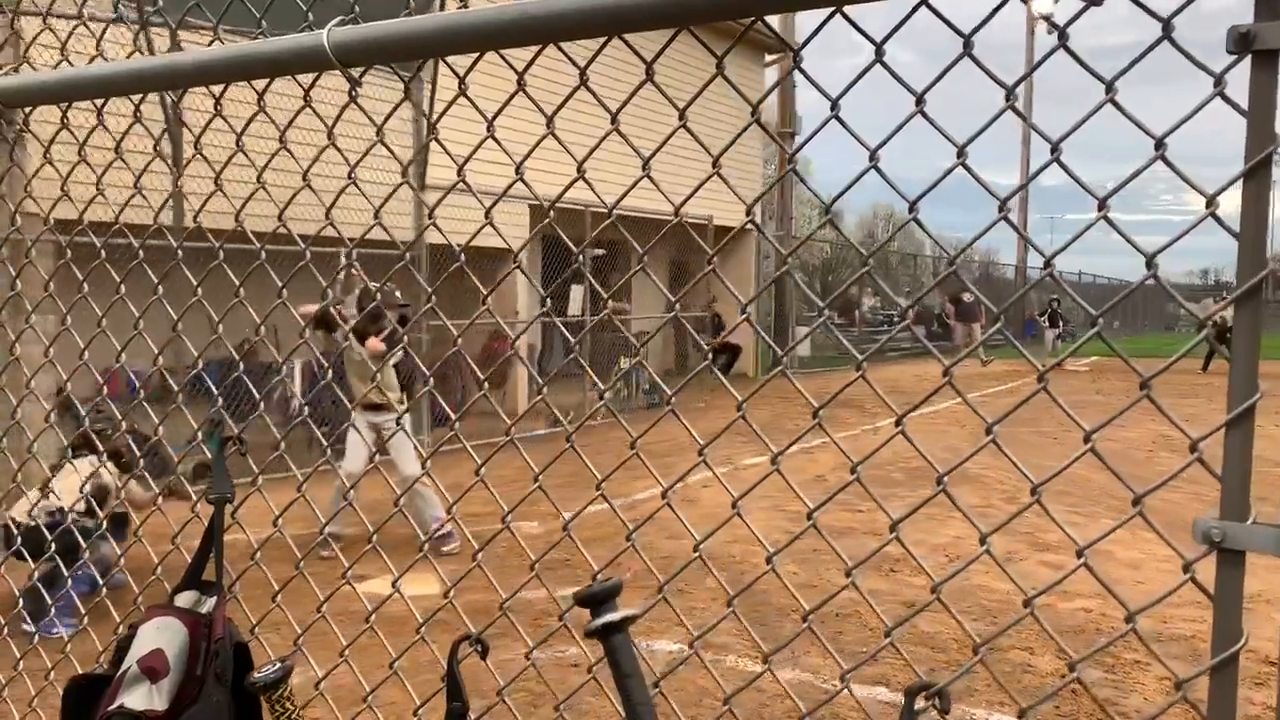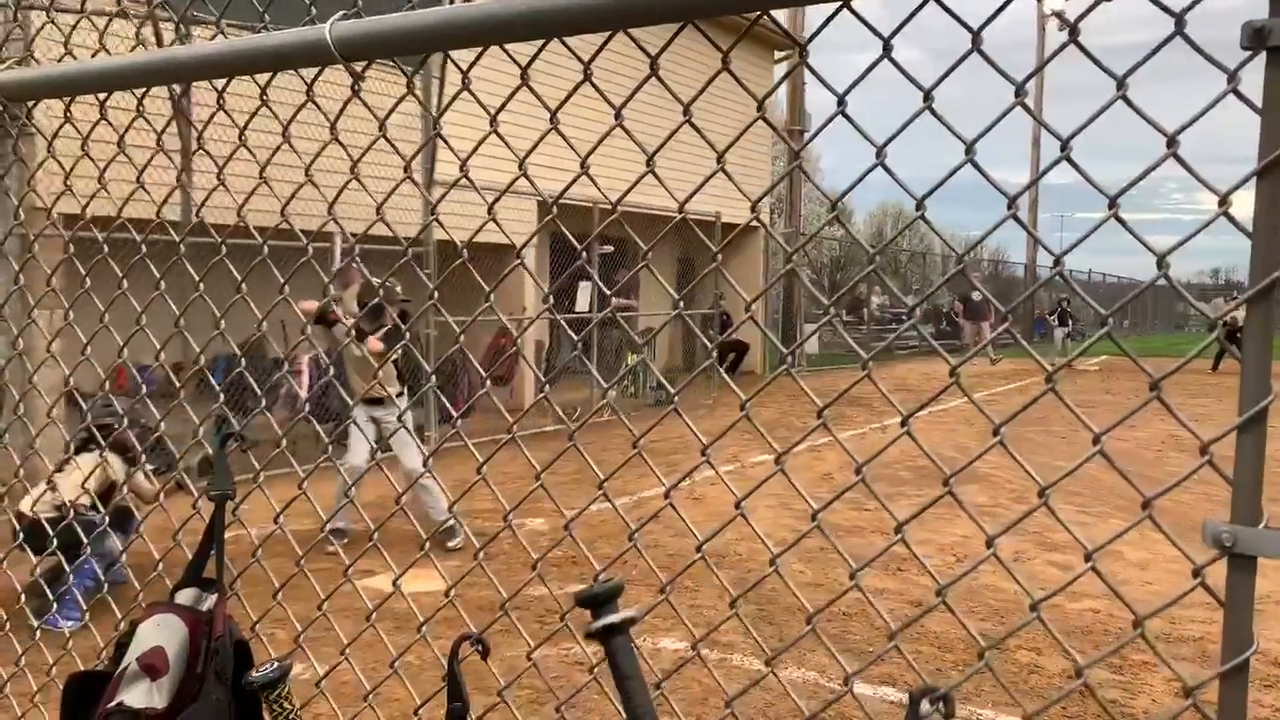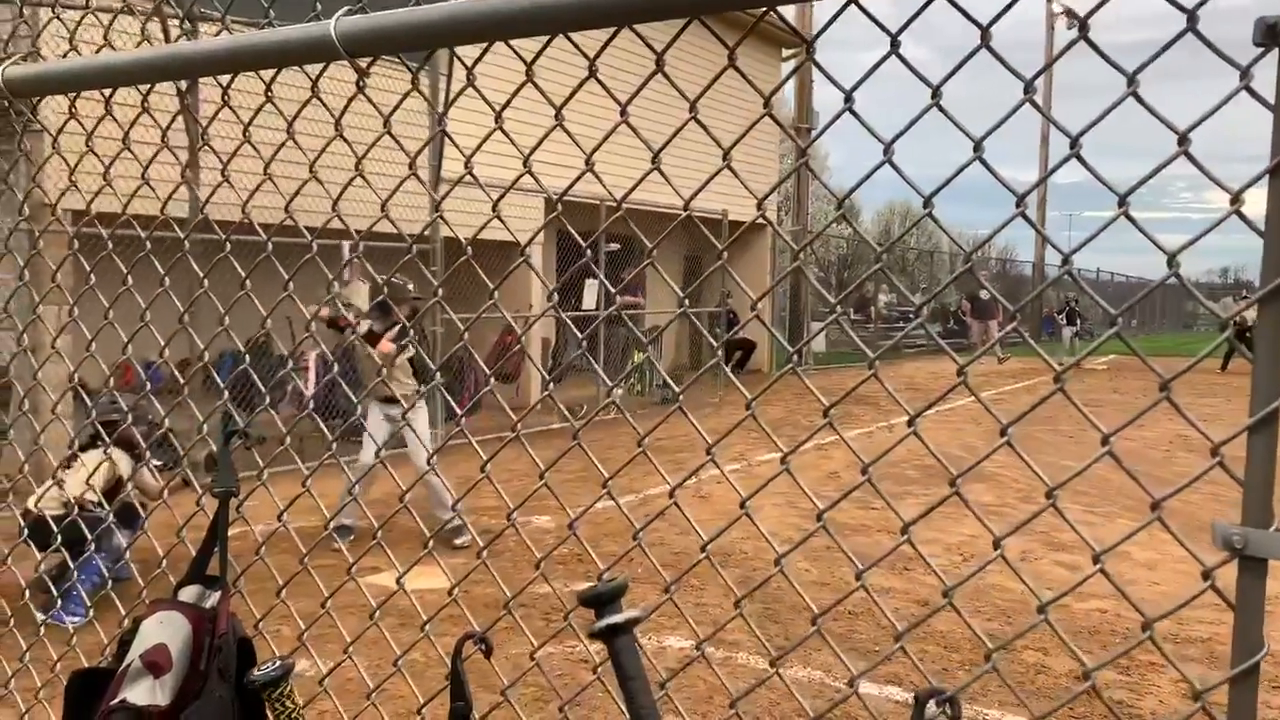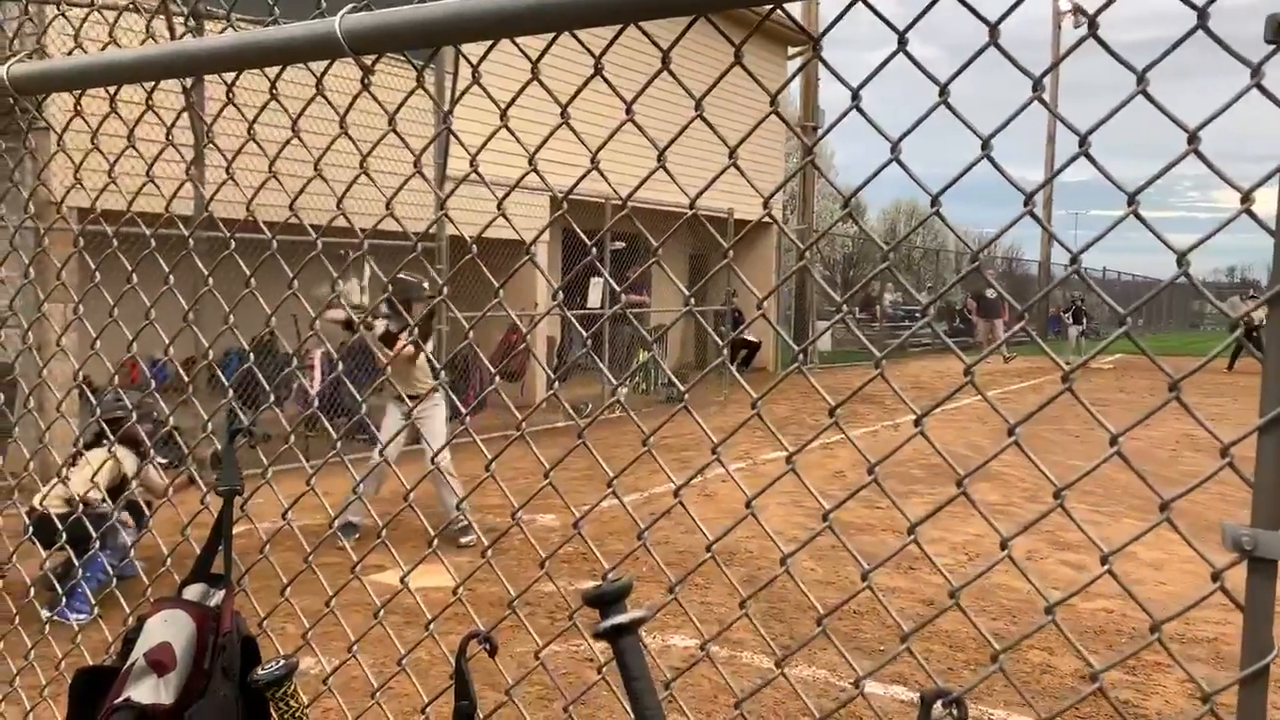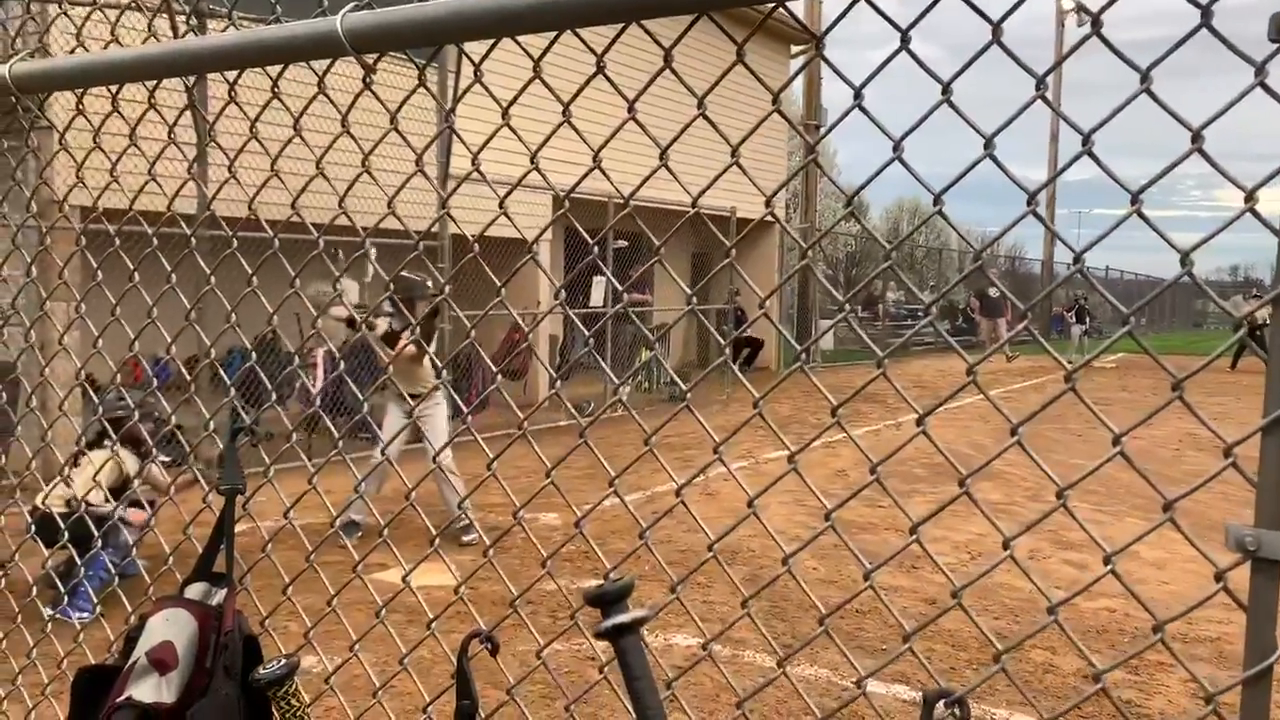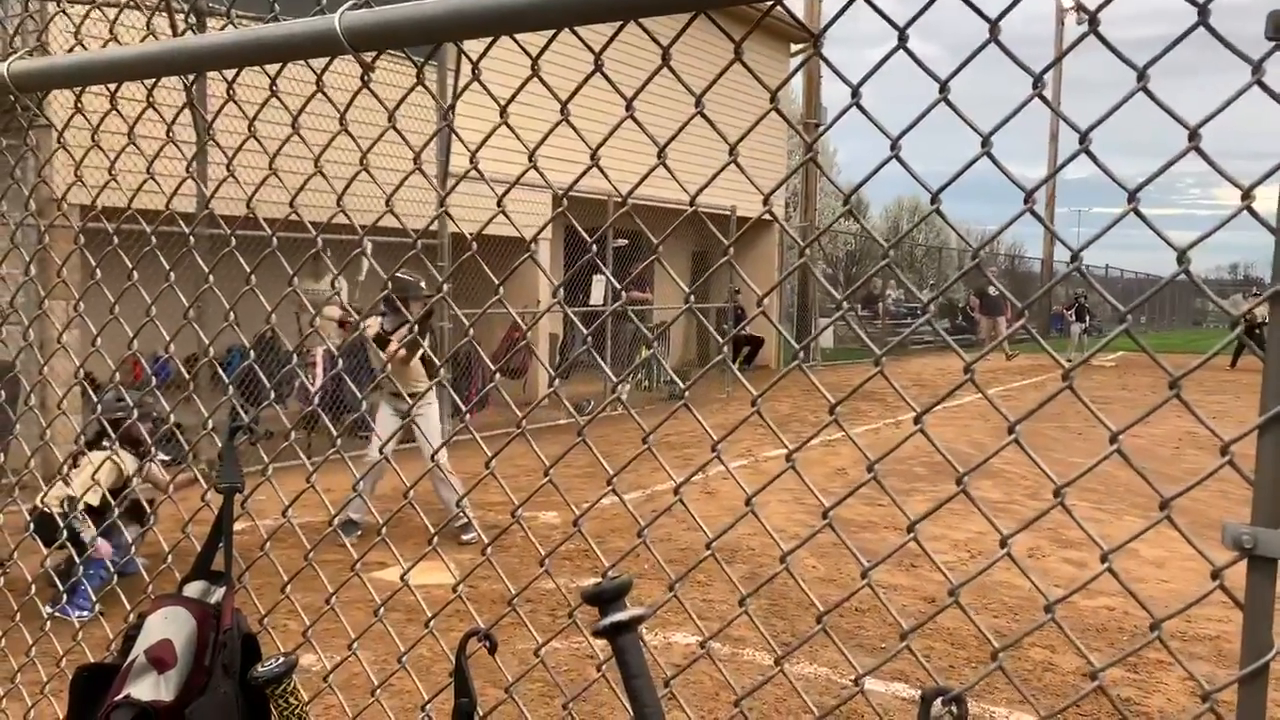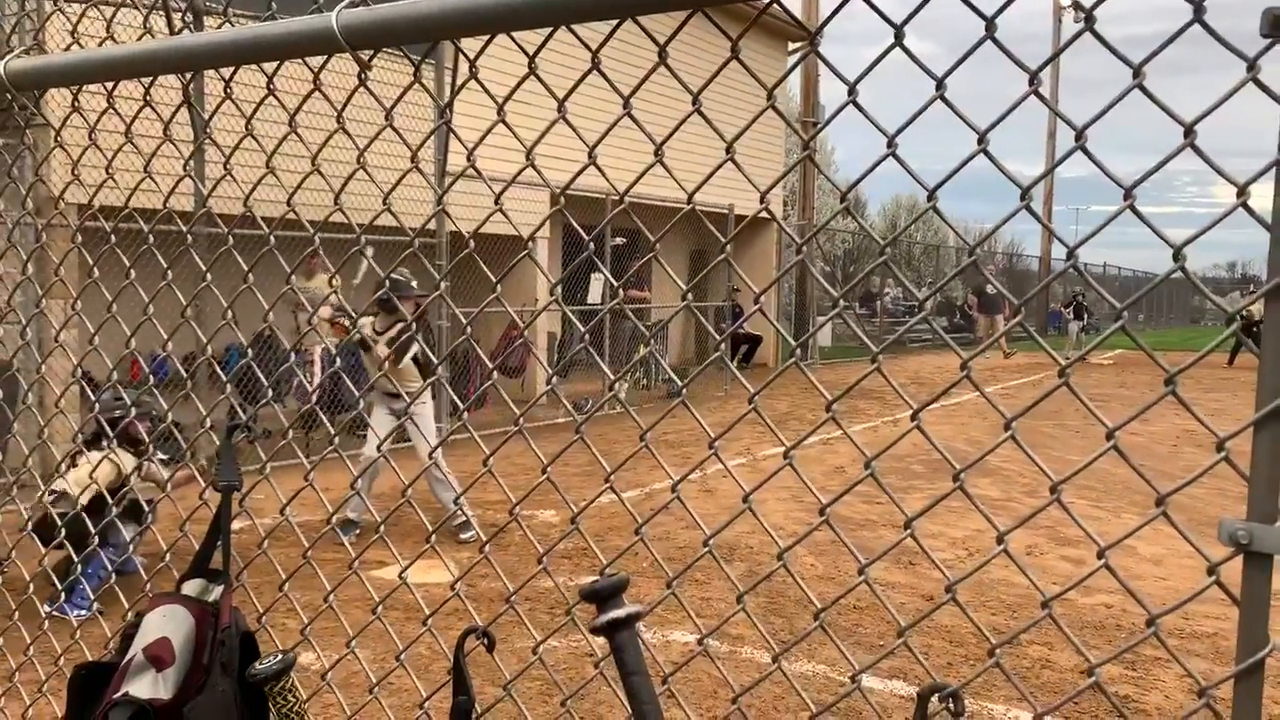
dt=0.2s
person 1, frame 1
left shoulder: (394, 334)
right shoulder: (345, 330)
left elbow: (375, 347)
right elbow: (304, 312)
left wrist: (351, 322)
right wrist: (331, 309)
left hip: (394, 412)
right hip: (362, 413)
left knee: (411, 472)
right knee: (350, 471)
left ankle: (442, 529)
right ankle: (331, 531)
person 1, frame 2
left shoulder: (395, 331)
right shoulder: (344, 326)
left elbow: (375, 347)
right elbow: (303, 307)
left wrist: (349, 322)
right wrist: (328, 307)
left hip: (395, 406)
right hip: (363, 407)
left knee: (414, 466)
right knee: (354, 465)
left ankle: (447, 523)
right ankle: (337, 526)
person 1, frame 3
left shoulder: (406, 329)
right shoulder: (360, 325)
left elbow: (388, 350)
right elbow: (315, 313)
left wrist: (359, 327)
right wrist: (340, 314)
left hip: (411, 404)
right hip: (379, 404)
left knee: (425, 463)
right knee: (366, 462)
left ankle: (453, 522)
right ankle: (344, 523)
person 1, frame 4
left shoulder: (423, 327)
right shoulder: (378, 324)
left elbow: (407, 352)
right elbow: (328, 315)
left wrist: (377, 331)
right wrist: (353, 318)
left hip: (429, 401)
right hip: (398, 402)
left knee: (440, 462)
right knee: (381, 460)
left ankle: (460, 521)
right ankle: (350, 520)
person 1, frame 5
left shoulder: (426, 326)
right shoulder: (381, 322)
left elbow: (411, 352)
right elbow: (334, 311)
left wrist: (381, 331)
right wrist: (355, 316)
left hip: (430, 399)
right hip: (398, 400)
left knee: (442, 459)
right knee: (382, 458)
left ankle: (463, 519)
right ankle: (353, 518)
person 1, frame 6
left shoulder: (418, 327)
right shoulder: (373, 323)
left elbow: (400, 355)
left wrist: (371, 332)
left hip: (422, 400)
right hip: (389, 399)
left knee: (436, 459)
right knee: (375, 457)
left ankle: (463, 518)
right ankle: (352, 518)
person 1, frame 7
left shoulder: (411, 328)
right shoulder: (364, 323)
left elbow: (388, 359)
right elbow: (324, 312)
left wrist: (359, 337)
right wrist: (332, 315)
left hip: (416, 399)
right hip: (383, 399)
left knee: (431, 458)
right knee: (371, 456)
left ankle: (461, 517)
right ankle: (351, 517)
person 2, frame 1
left shoulder: (91, 465)
right shoulder: (97, 466)
right elbow: (115, 505)
right hip: (26, 531)
right knee: (102, 550)
right ankle: (48, 620)
person 2, frame 2
left shoulder: (107, 458)
right shoulder: (105, 461)
right elbow: (104, 500)
left hip: (50, 520)
right hip: (37, 523)
left knee: (121, 519)
right knee: (108, 544)
right ankle: (61, 614)
person 2, frame 3
left shoulder: (120, 456)
right shoulder: (108, 457)
left elbow: (155, 492)
right elbow: (91, 498)
right wrist: (120, 506)
left hip: (57, 518)
right hip: (42, 521)
left knee: (131, 513)
right knee: (114, 537)
right ankle: (65, 608)
person 2, frame 4
left shoulder: (135, 456)
right shoulder: (109, 456)
left elbow: (161, 490)
right elbow: (76, 499)
left wrist: (194, 476)
right wrist: (116, 515)
left hip: (75, 516)
right hip: (48, 520)
left knee: (136, 511)
right knee: (118, 534)
right ankle: (71, 605)
person 2, frame 5
left shoulder: (138, 455)
right shoulder: (110, 457)
left elbow: (166, 486)
right elbow: (77, 501)
left wrist: (200, 475)
right wrist: (124, 514)
left hip: (75, 516)
right hip: (50, 520)
left knee: (142, 509)
right knee: (121, 534)
right ankle: (72, 604)
person 2, frame 6
left shoulder: (138, 454)
right shoulder: (109, 459)
left elbow: (167, 484)
right elbow: (71, 501)
right wrist: (93, 540)
right hip: (50, 520)
left knee: (141, 510)
right knee: (123, 533)
left ankle: (116, 560)
right ankle: (71, 602)
person 2, frame 7
left shoulder: (136, 453)
right shoulder: (109, 460)
left elbow: (167, 481)
right elbow: (58, 490)
right wrist: (33, 525)
left hip: (85, 516)
right hip: (54, 520)
left knee: (141, 511)
right knee: (123, 533)
left ankle: (115, 560)
right ankle: (69, 601)
